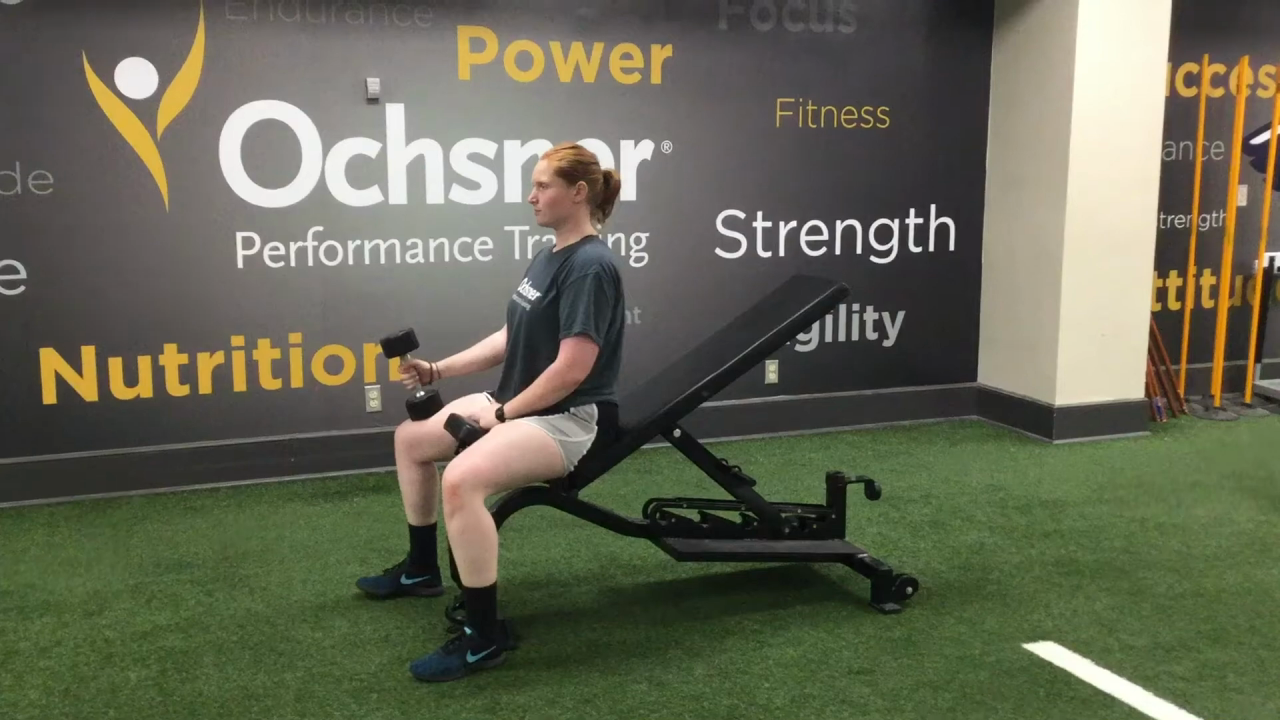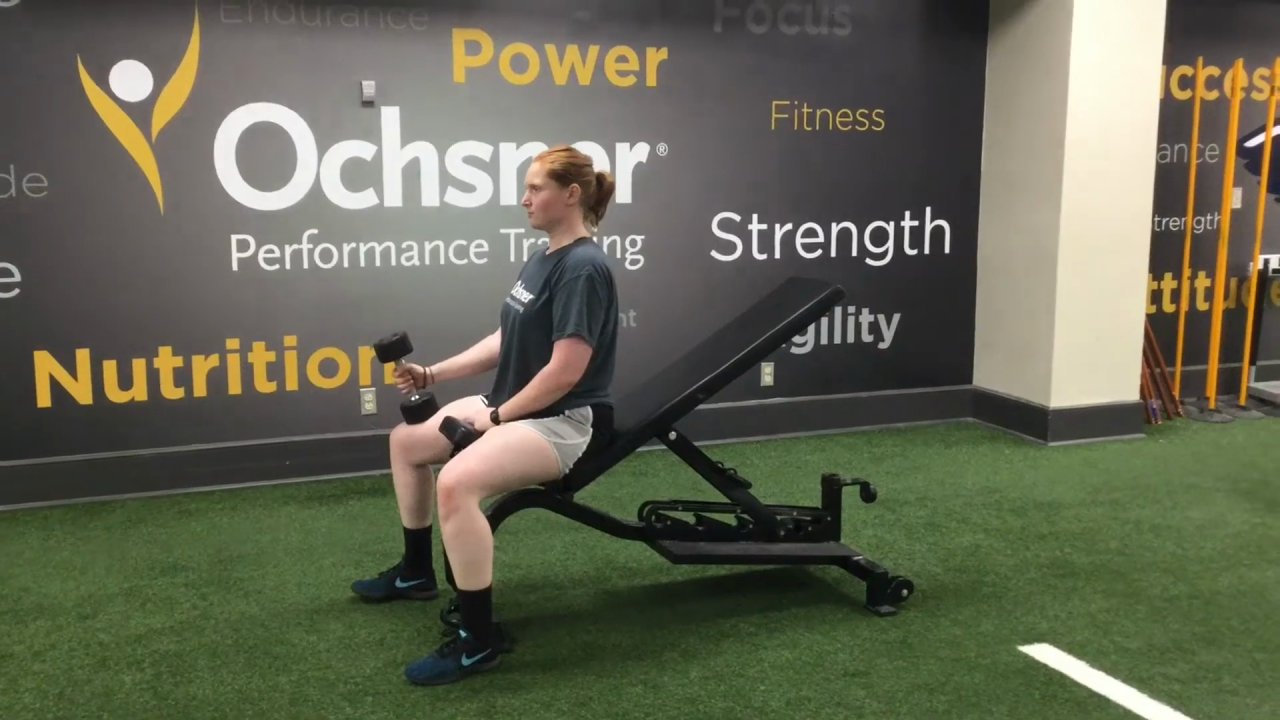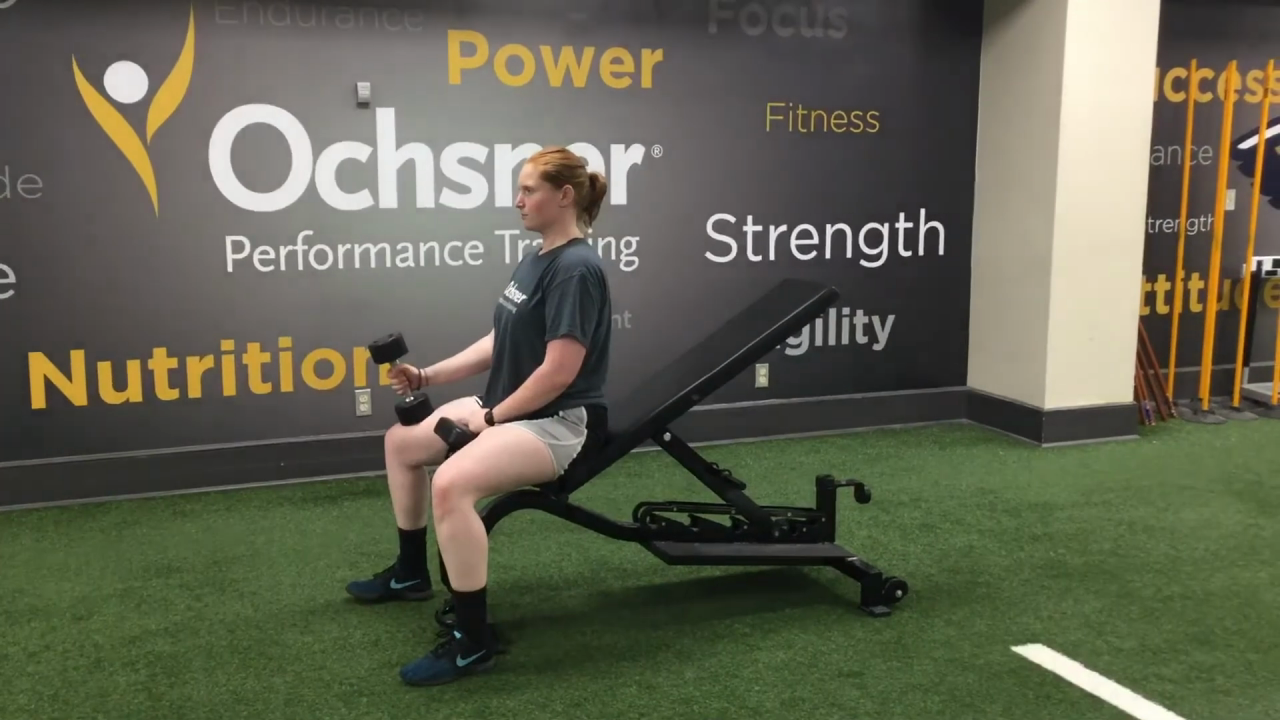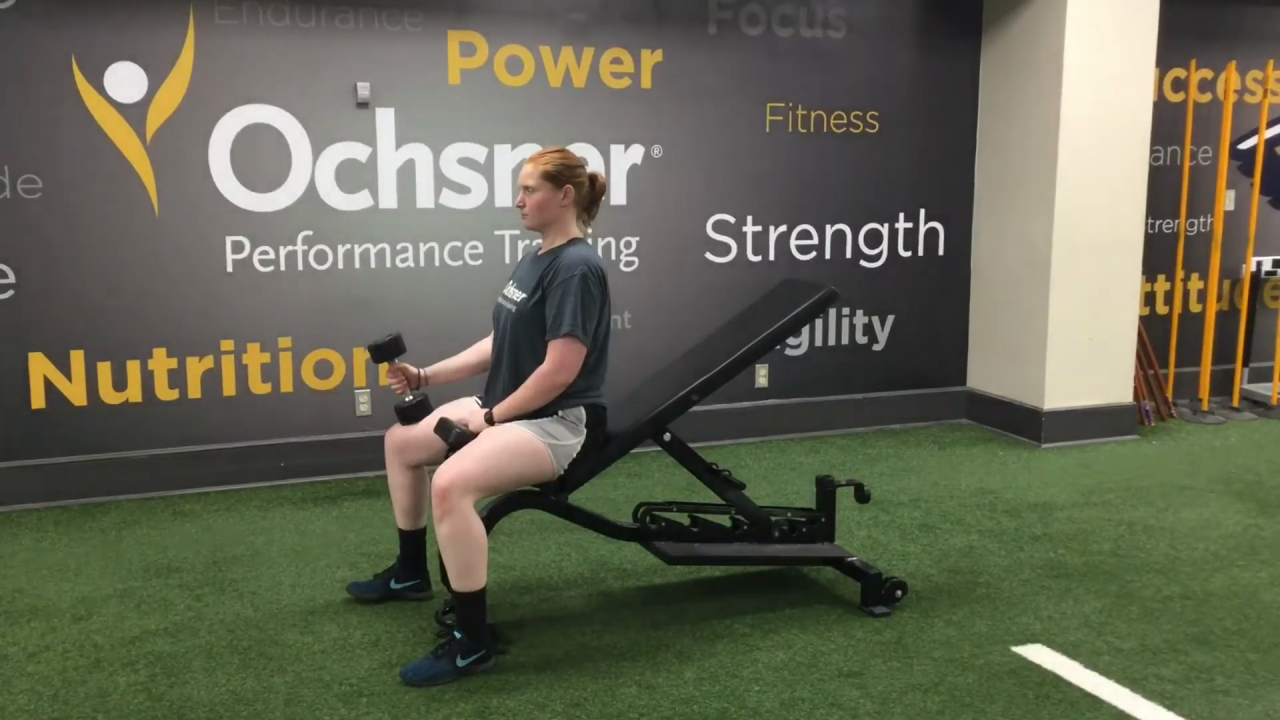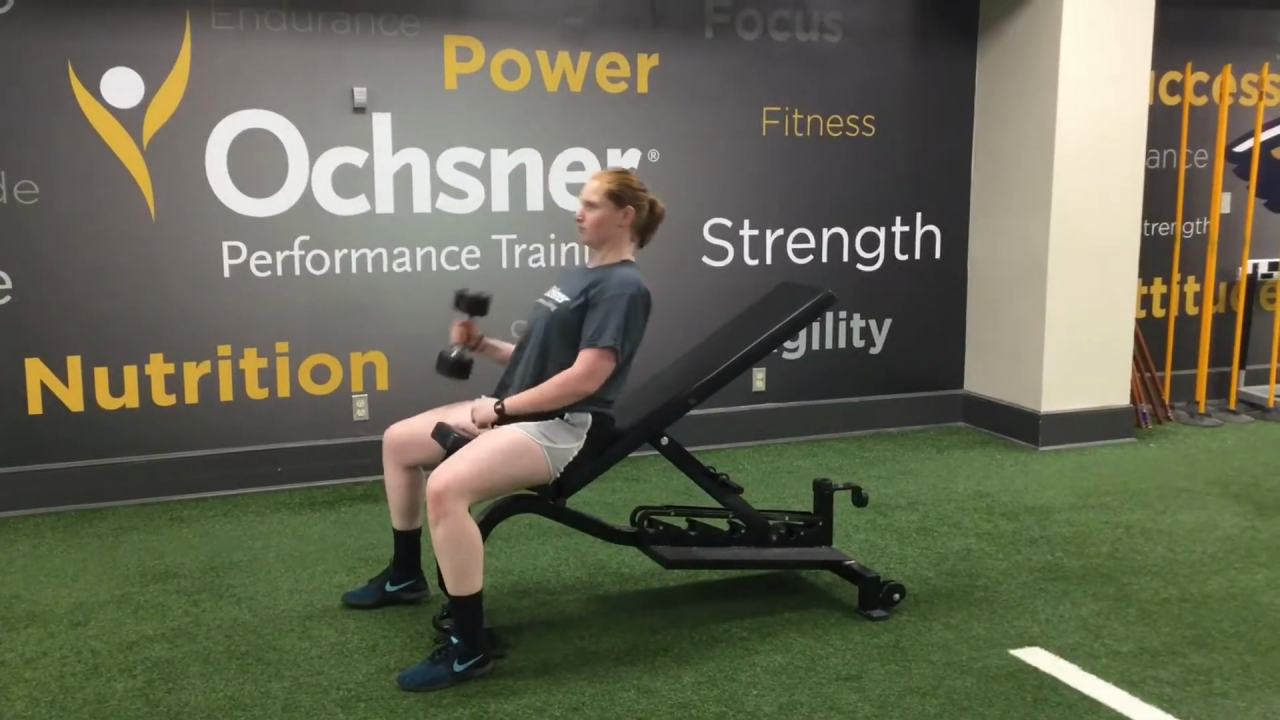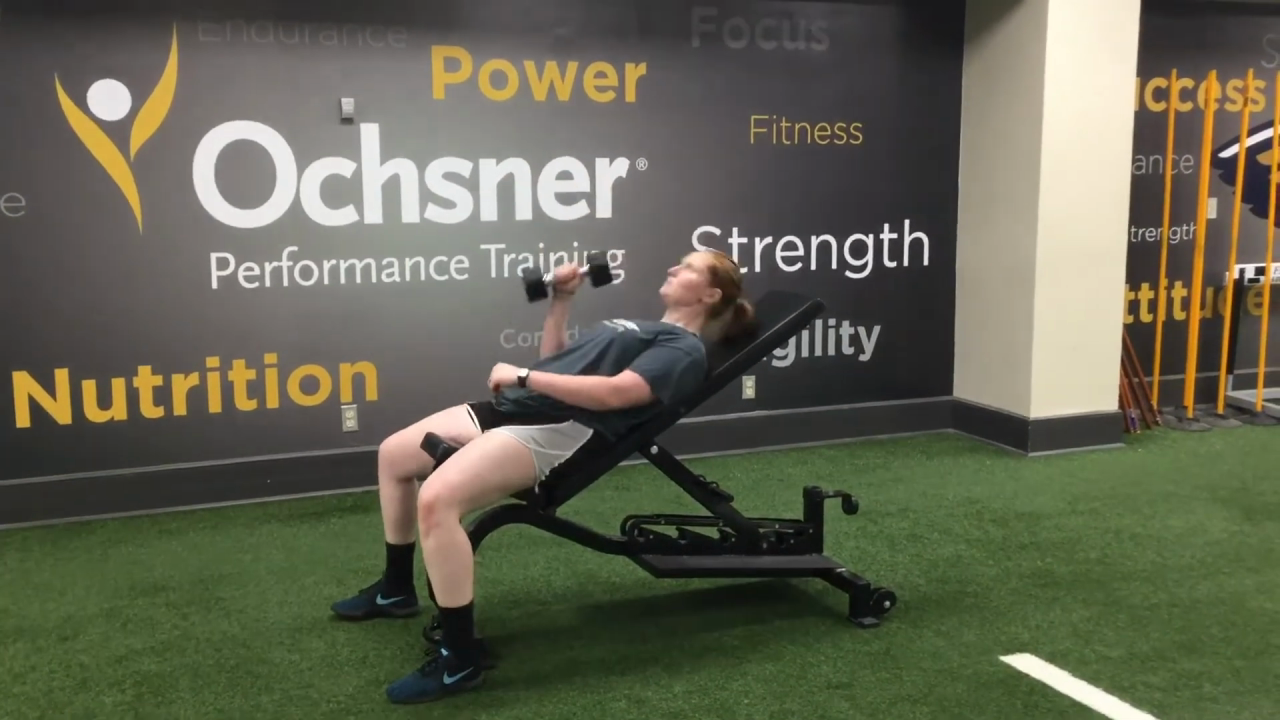
dt=0.5s
person 1, frame 1
left shoulder: (590, 267)
right shoulder: (548, 257)
left elbow: (572, 370)
right elbow: (510, 338)
left wrist: (504, 414)
right wrist: (437, 369)
left hip: (568, 417)
right hip: (518, 401)
left knee: (461, 479)
right knee: (410, 438)
left ankle: (483, 637)
right ankle: (421, 568)
person 1, frame 2
left shoulder: (583, 267)
right shoulder: (542, 259)
left elbow: (565, 371)
right elbow: (504, 342)
left wrist: (498, 416)
right wrist: (431, 374)
left hip: (563, 420)
right hip: (514, 405)
left knee: (456, 482)
right knee: (406, 440)
left ankle: (477, 641)
right ankle: (416, 571)
person 1, frame 3
left shoulder: (576, 269)
right shoulder: (535, 259)
left elbow: (559, 372)
right elbow: (498, 343)
left wrist: (493, 418)
right wrist: (426, 376)
left hip: (558, 421)
right hip: (508, 406)
left knee: (452, 483)
right knee: (400, 441)
left ankle: (473, 642)
right ankle: (411, 572)
person 1, frame 4
left shoulder: (577, 268)
right shoulder: (534, 260)
left elbow: (560, 370)
right elbow: (498, 345)
left wrist: (493, 418)
right wrist: (425, 376)
left hip: (558, 420)
right hip: (508, 406)
left knee: (451, 485)
right knee: (400, 442)
left ankle: (472, 642)
right ankle: (411, 571)
person 1, frame 5
left shoulder: (625, 287)
right shoulder: (583, 274)
left elbow: (584, 378)
left wrist: (500, 410)
right wrist: (483, 346)
left hip: (564, 426)
right hip: (517, 408)
left knee: (444, 488)
right knee: (397, 442)
left ankle: (470, 648)
right ankle: (405, 574)
person 1, frame 6
left shoulder: (684, 351)
right shoulder: (645, 329)
left elbow: (613, 392)
right elbow: (557, 359)
left wrist: (523, 377)
right wrist: (560, 301)
left hip: (557, 430)
right hip: (513, 409)
left knee: (436, 501)
right knee: (394, 455)
left ankle: (459, 658)
right ankle: (396, 588)
